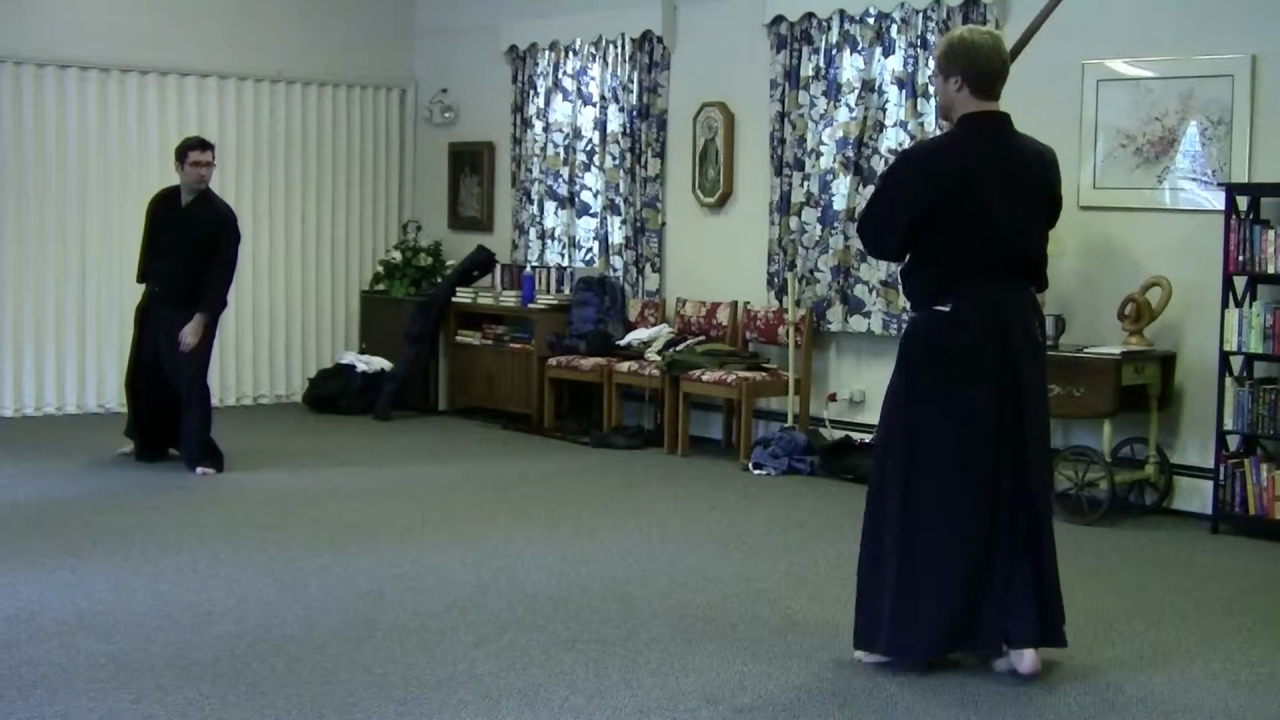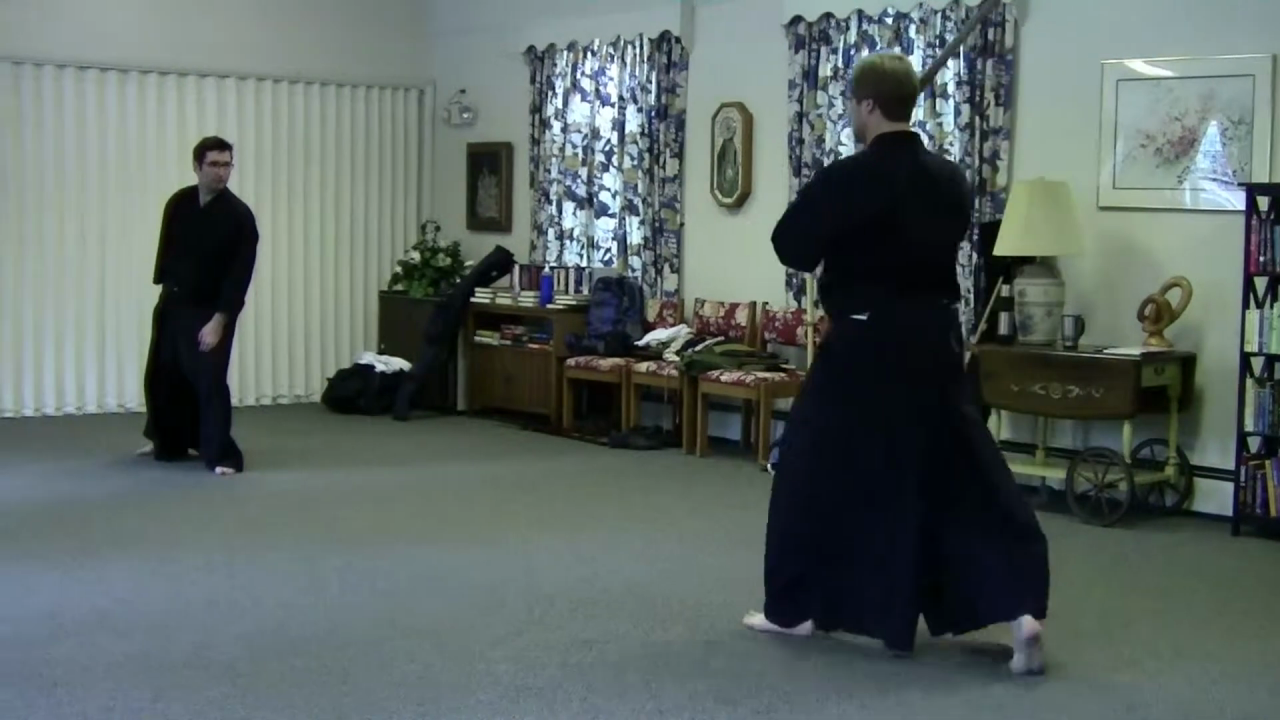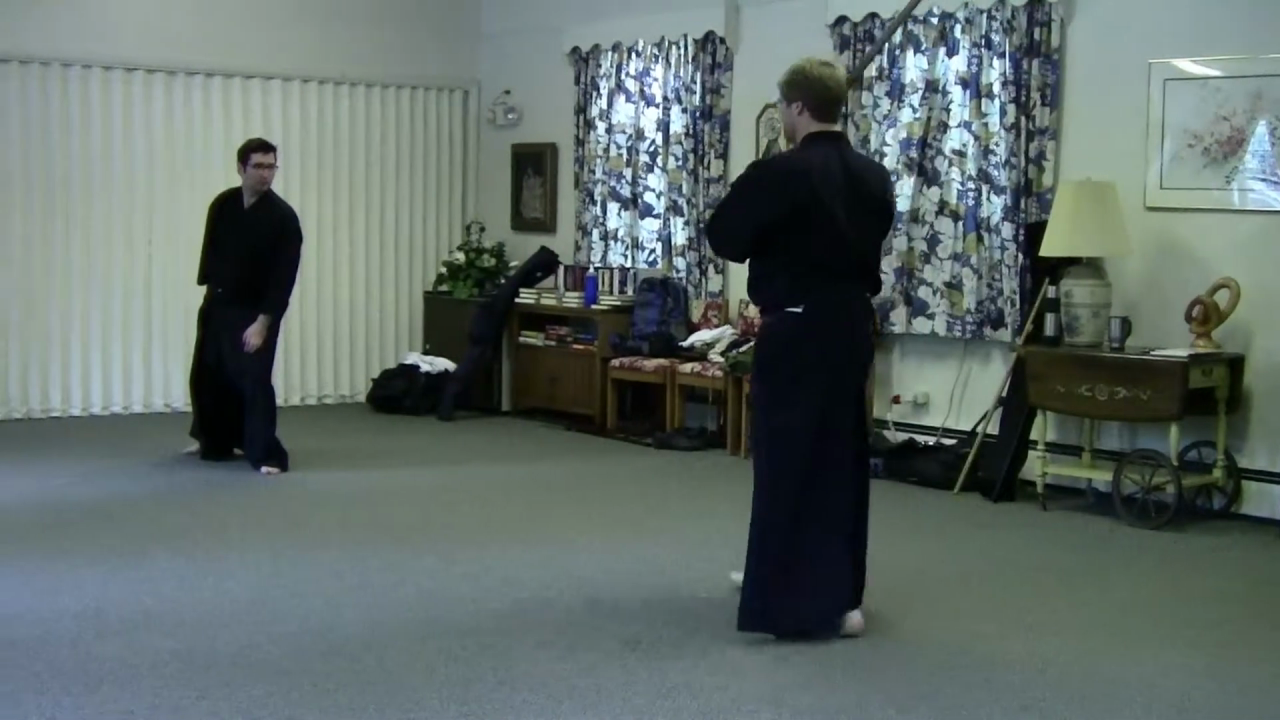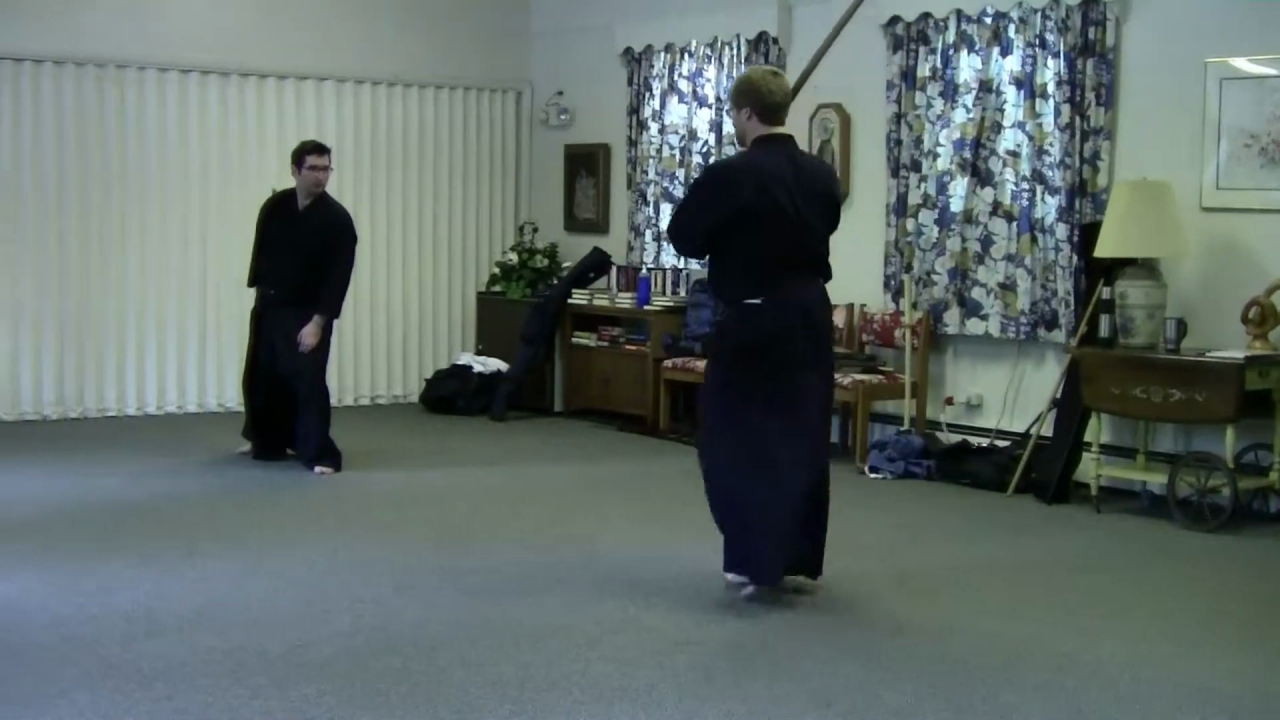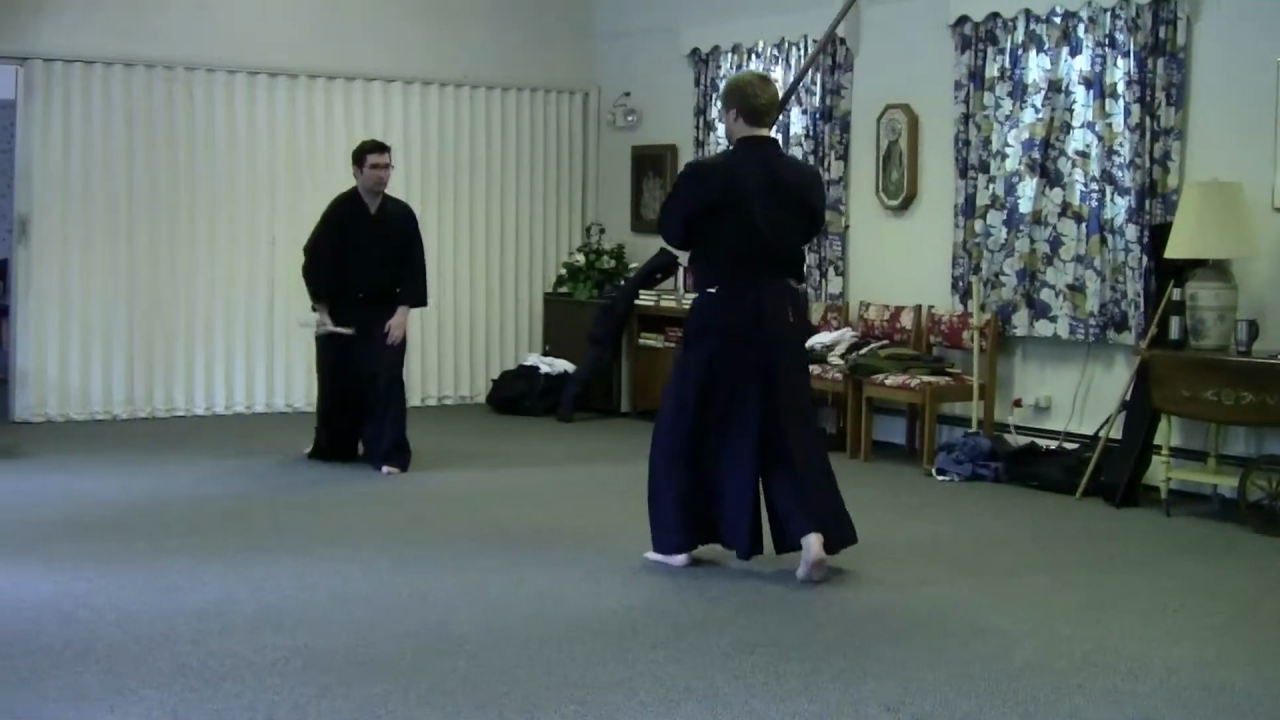
dt=0.5s
person 1, frame 1
left shoulder: (929, 161)
right shoulder: (1040, 161)
left elbow: (876, 237)
left hip: (948, 331)
right hip: (1017, 330)
left knee: (917, 477)
right knee: (1016, 479)
left ankle: (901, 633)
right ankle: (1021, 635)
person 1, frame 2
left shoulder: (846, 179)
right shoulder: (950, 179)
left elbow: (791, 247)
left hip: (864, 342)
right hip: (933, 339)
left knee: (815, 467)
right knee: (967, 472)
left ankle: (792, 606)
right ankle: (1019, 607)
person 1, frame 3
left shoulder: (777, 173)
right shoulder: (874, 176)
left elbow: (724, 239)
left hip: (798, 329)
right hip: (853, 324)
left knee: (796, 459)
right knee: (839, 450)
left ankle: (822, 603)
right ankle: (830, 587)
person 1, frame 4
left shoulder: (728, 175)
right shoulder: (821, 174)
left elbow: (684, 238)
left hip: (754, 318)
right hip: (809, 313)
left knee: (733, 436)
right knee: (796, 434)
left ankle: (764, 556)
right ankle: (783, 554)
person 1, frame 5
left shoulder: (706, 174)
right shoulder: (805, 177)
left elbow: (672, 230)
left hip: (722, 310)
right hip: (780, 308)
left knee: (687, 421)
right knee: (788, 424)
left ankle: (675, 539)
right ankle: (811, 532)
person 2, frame 1
left shoulder: (221, 215)
right shoulder: (161, 202)
left elbow: (221, 275)
right elbow: (149, 251)
left wrist: (199, 321)
right wrist: (149, 289)
left hip: (193, 310)
right hip: (155, 303)
left knee: (190, 379)
right knee: (144, 375)
left ankle: (202, 455)
right ankle: (148, 442)
person 2, frame 2
left shoulder: (239, 215)
right shoulder: (178, 203)
left elbow: (239, 274)
right elbow: (167, 250)
left wrist: (219, 320)
right wrist: (166, 290)
left hip: (211, 310)
right hip: (173, 304)
left knee: (210, 379)
right knee: (163, 376)
left ankle: (221, 454)
right ankle: (168, 442)
person 2, frame 3
left shoulder: (283, 217)
right shoulder: (222, 205)
left elbow: (284, 276)
right elbow: (210, 252)
left wrist: (263, 322)
right wrist: (211, 291)
left hip: (255, 312)
right hip: (217, 306)
left knee: (254, 379)
right knee: (208, 376)
left ankle: (266, 454)
right ankle: (214, 442)
person 2, frame 4
left shoulder: (337, 219)
right shoulder: (275, 207)
left elbow: (338, 277)
right elbow: (261, 251)
left wrist: (318, 322)
right wrist: (262, 292)
left hip: (308, 312)
right hip: (269, 307)
left knee: (309, 379)
right knee: (262, 377)
left ankle: (319, 453)
right ankle: (267, 441)
person 2, frame 5
left shoulder: (402, 214)
right shoulder: (339, 212)
left elbow: (413, 267)
right elbow: (316, 262)
left wrist: (403, 311)
right wrist: (322, 311)
left hip: (384, 312)
right hip: (341, 313)
left knee: (386, 380)
right knee: (336, 382)
left ankle: (388, 453)
right ankle: (333, 447)
